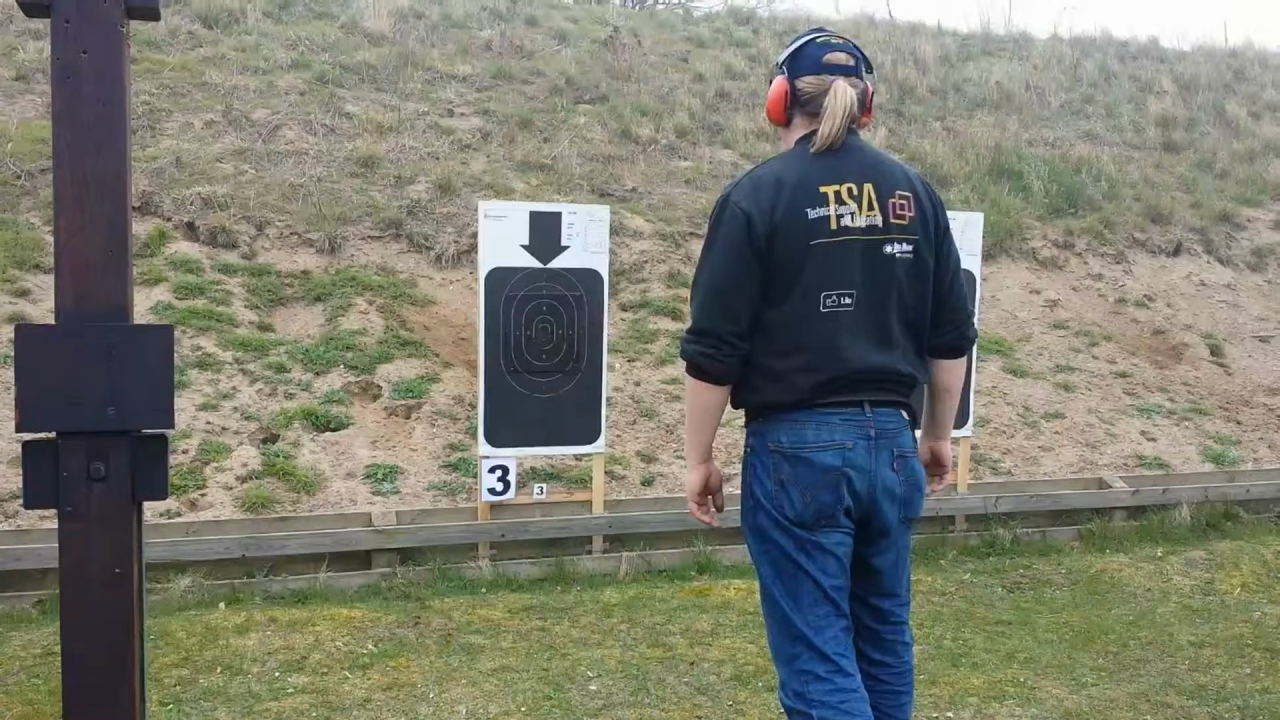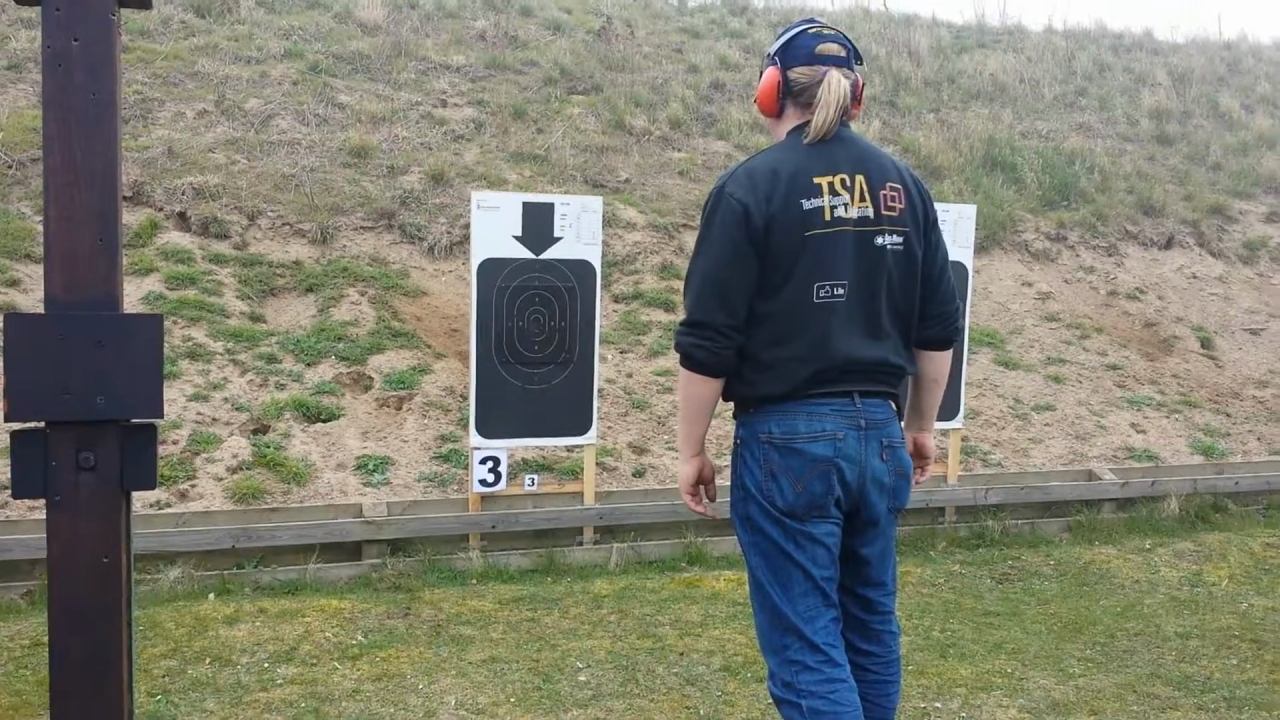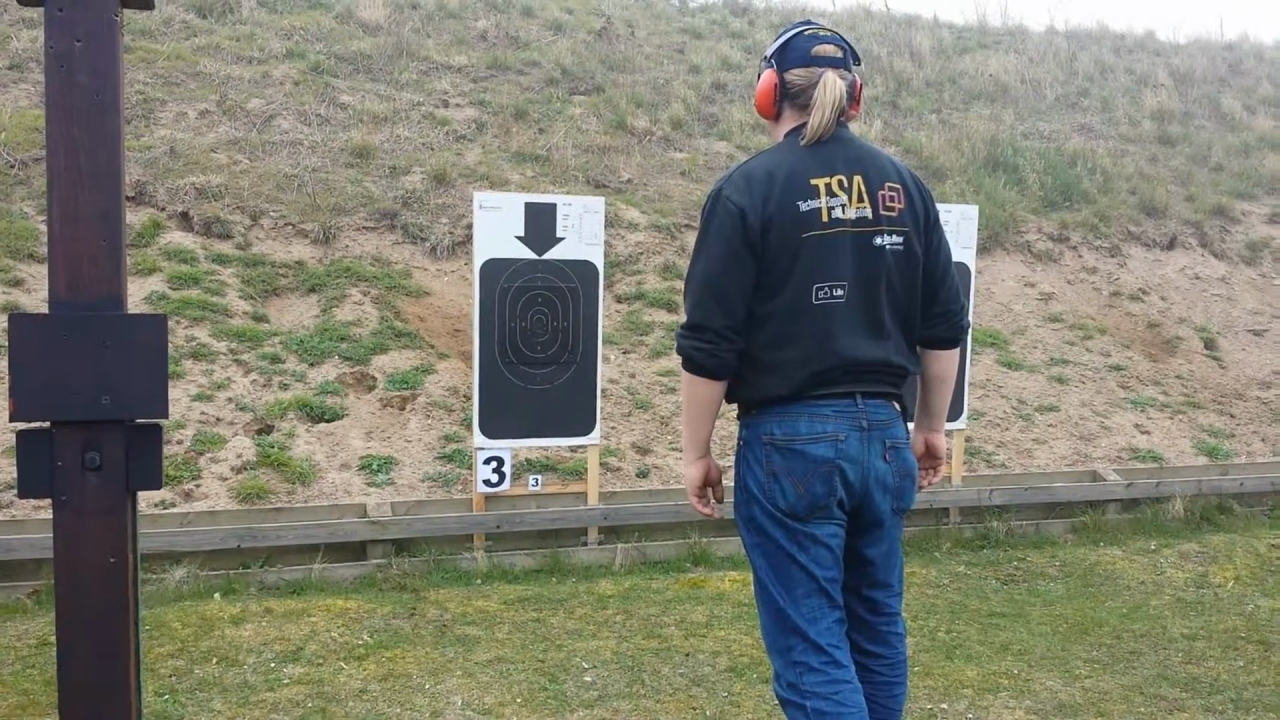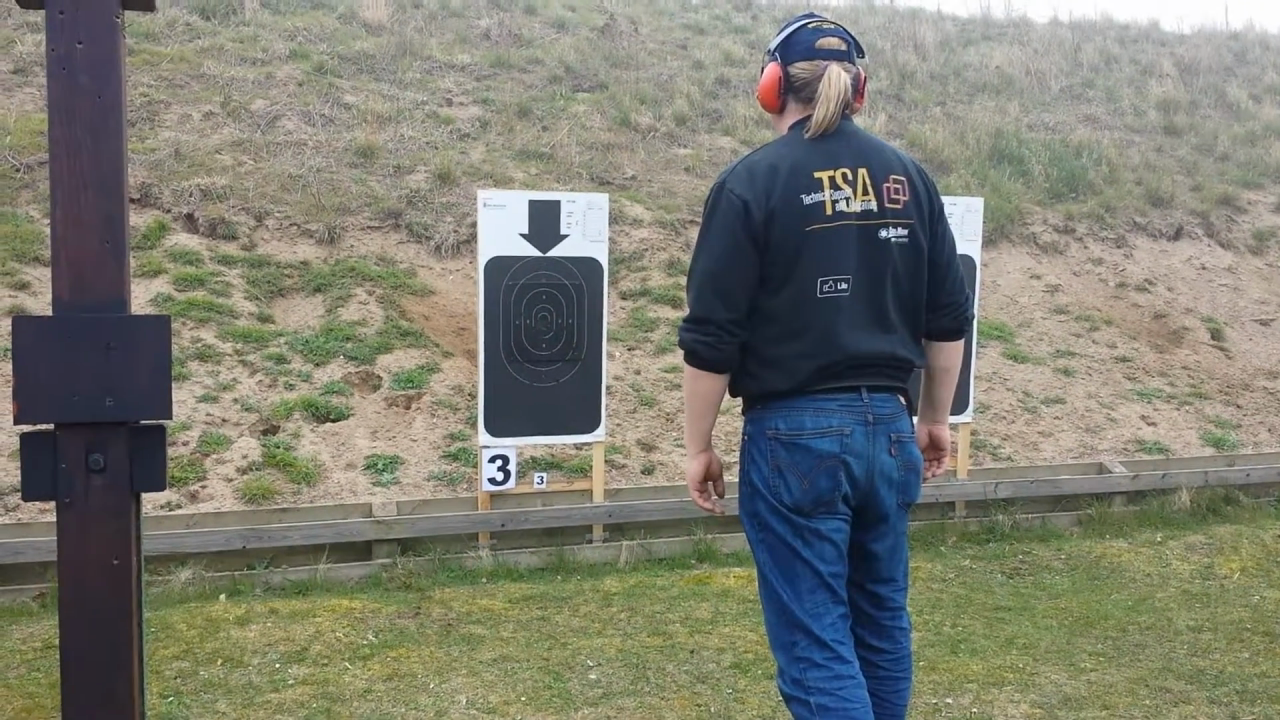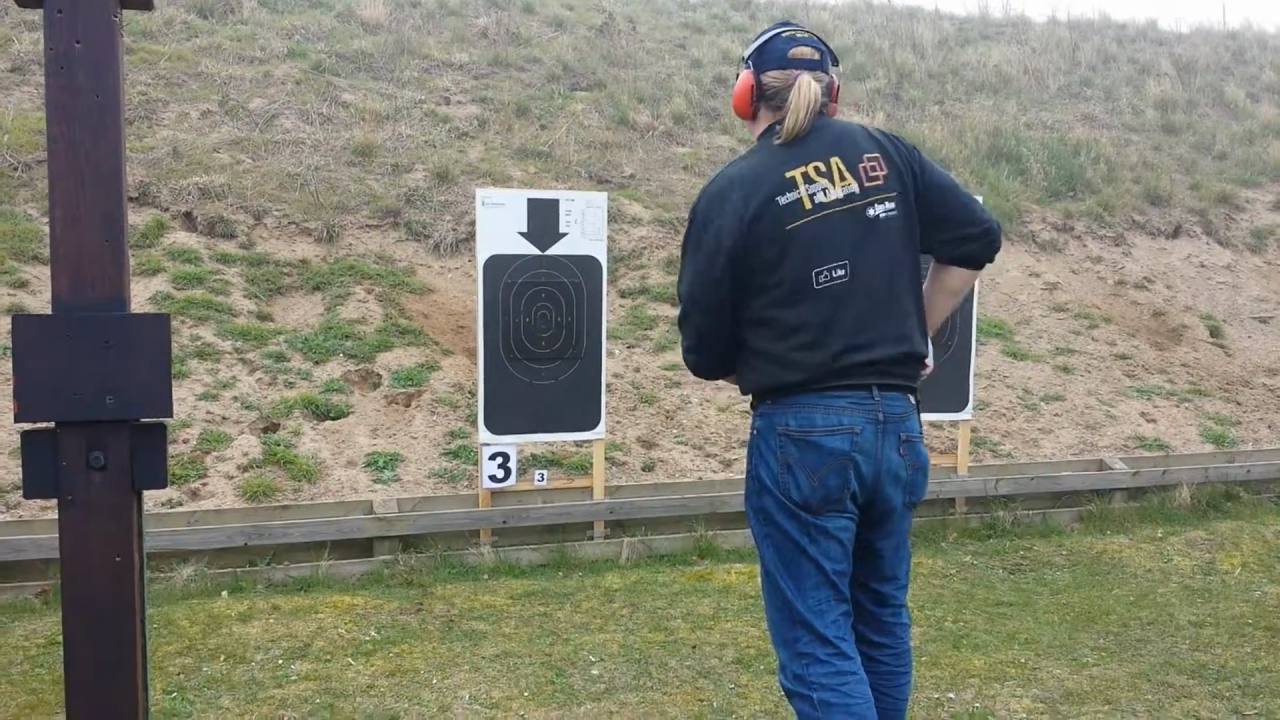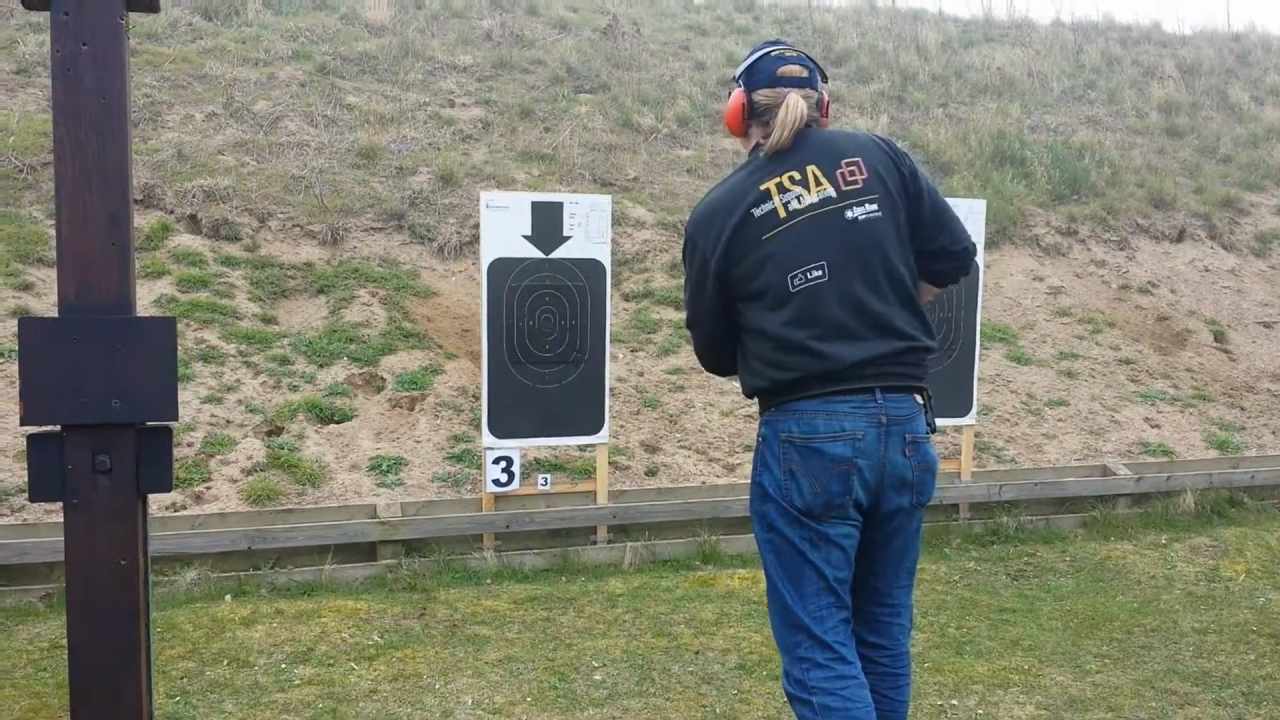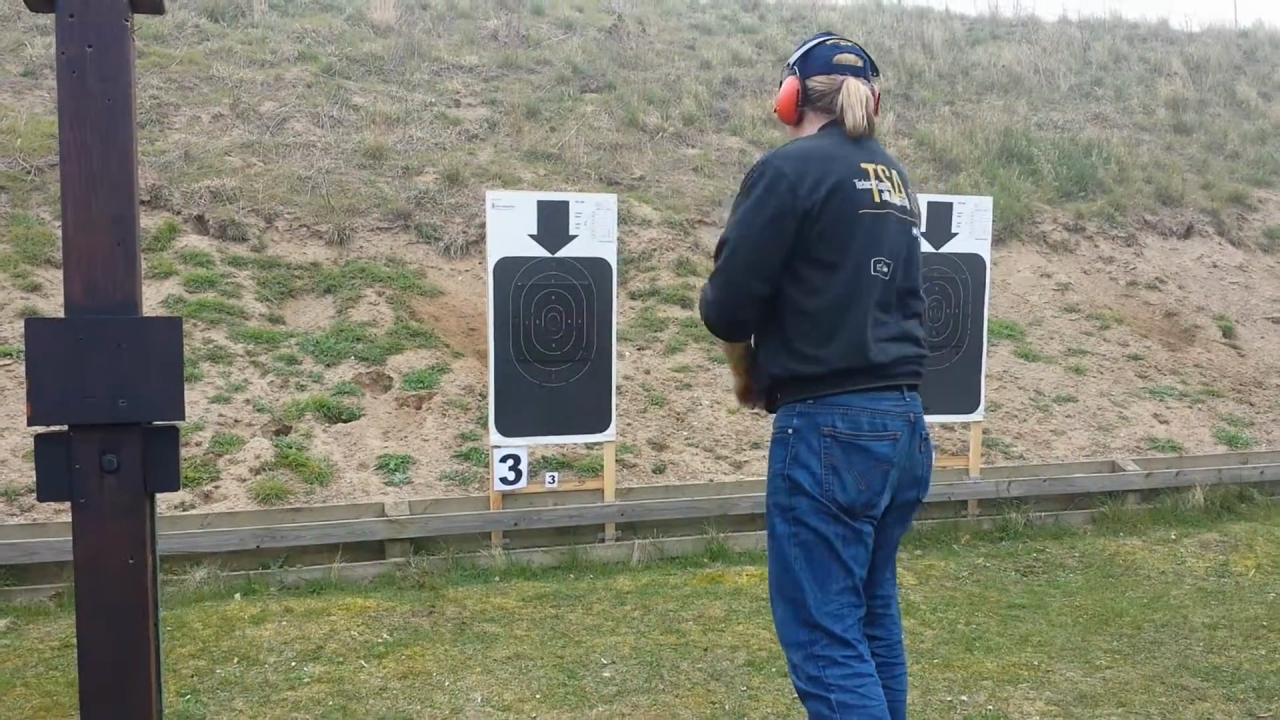
dt=0.7s
person 1, frame 1
left shoulder: (757, 195)
right shoulder: (915, 194)
left elbow: (713, 350)
right elbow: (951, 337)
left wrist: (698, 457)
right wrist: (938, 435)
left hip: (797, 448)
right hip: (890, 443)
left knee: (816, 652)
right knee: (884, 634)
person 1, frame 2
left shoulder: (751, 186)
right shoulder: (902, 185)
left elbow: (708, 341)
right elbow: (938, 327)
left wrist: (691, 448)
right wrist: (918, 424)
left hip: (788, 439)
right hip: (876, 434)
left knee: (806, 643)
right knee: (870, 623)
person 1, frame 3
left shoulder: (748, 189)
right shoulder: (904, 186)
left elbow: (709, 345)
right elbow: (943, 327)
left wrist: (696, 452)
right wrist: (930, 427)
left hip: (790, 441)
right hip: (881, 434)
left knee: (810, 644)
right knee: (876, 624)
person 1, frame 4
left shoulder: (751, 181)
right shoulder: (907, 177)
left elbow: (711, 337)
right elbow: (948, 317)
left wrist: (698, 445)
right wrist: (934, 417)
left hip: (795, 436)
right hip: (886, 429)
left knee: (814, 643)
right knee: (882, 621)
person 1, frame 5
left shoulder: (731, 193)
right shoulder: (886, 154)
left elbow: (705, 351)
right elbow: (976, 240)
left hip: (801, 433)
right hip: (895, 426)
left knee: (817, 639)
right knee: (882, 620)
person 1, frame 6
left shoulder: (719, 212)
right shoulder: (877, 156)
left elbow: (718, 351)
right elbow: (952, 260)
left hip: (807, 437)
right hip: (902, 428)
left knee: (819, 645)
right knee: (882, 629)
person 1, frame 7
left shoulder: (787, 169)
right shoulder: (897, 181)
left elbow: (727, 306)
left wrist: (747, 371)
left hip: (829, 429)
right hip: (904, 423)
left knee: (824, 634)
right knee: (872, 617)
